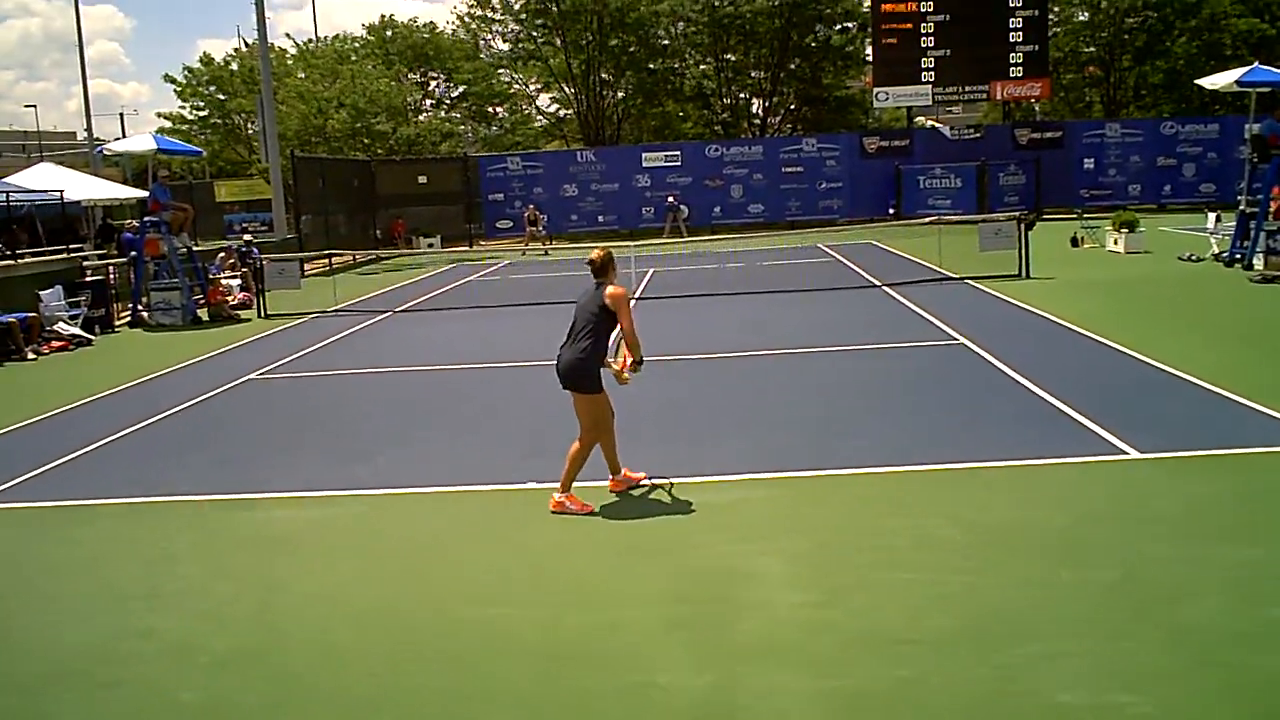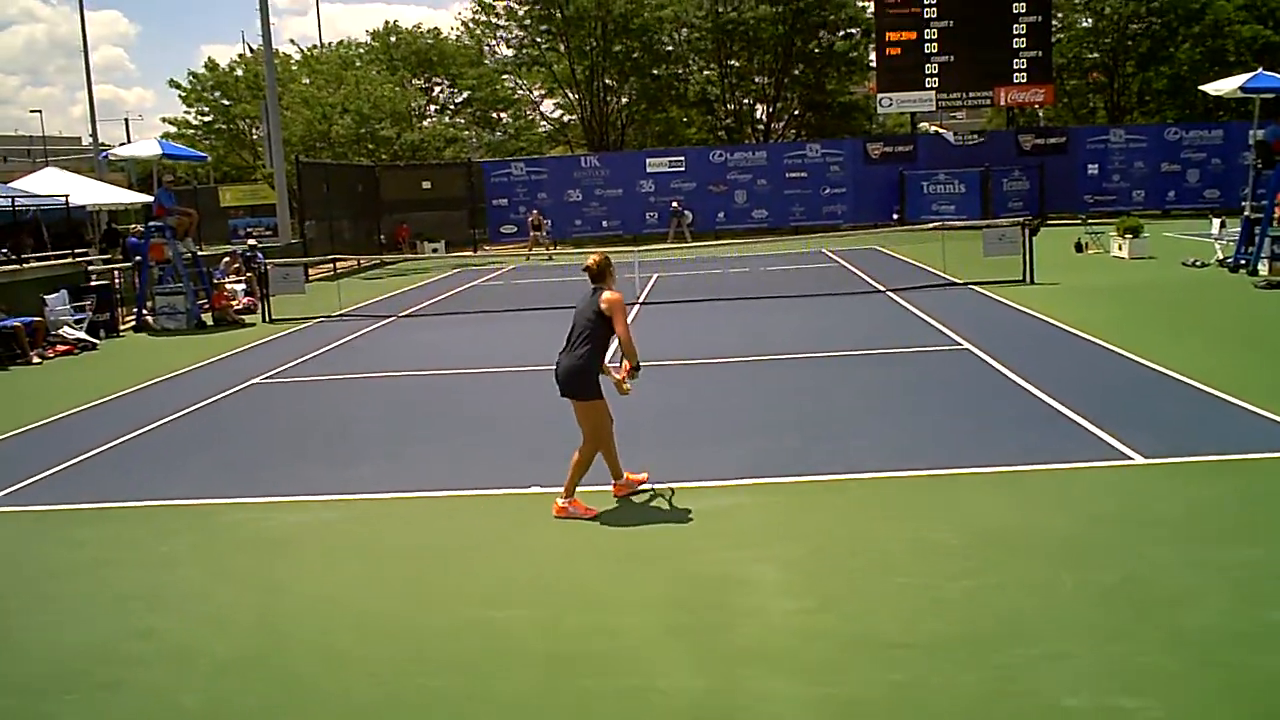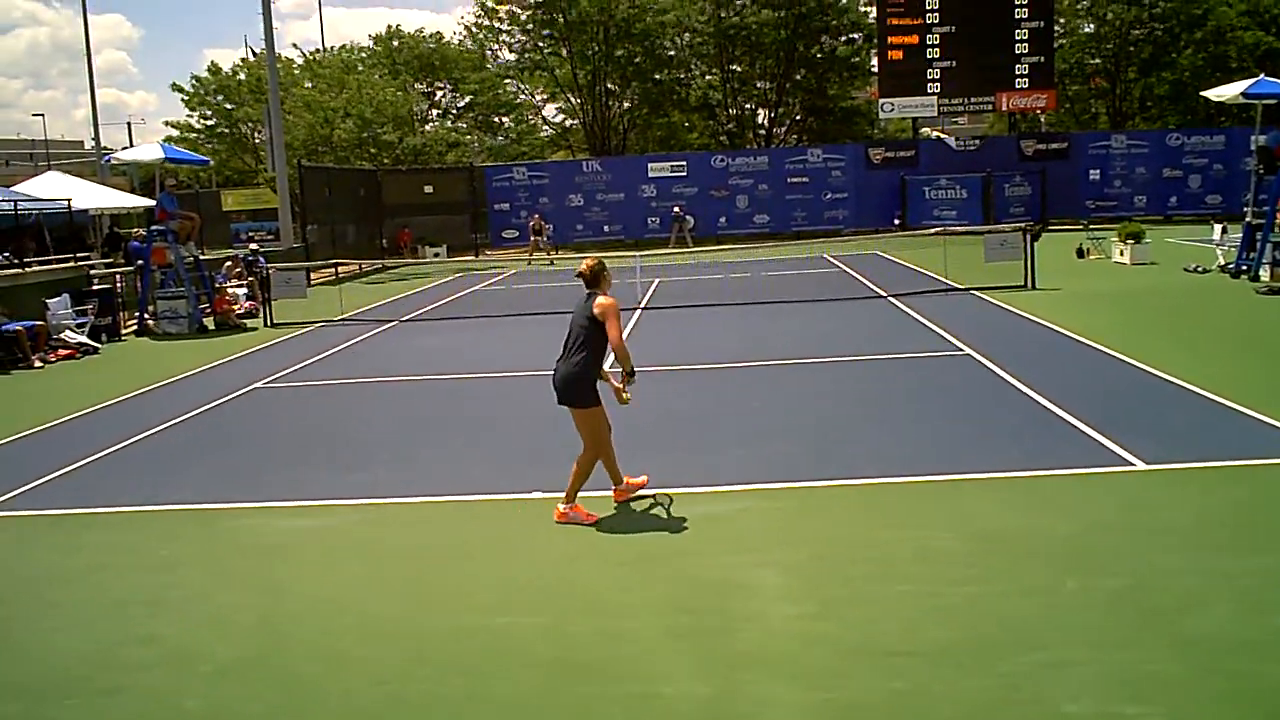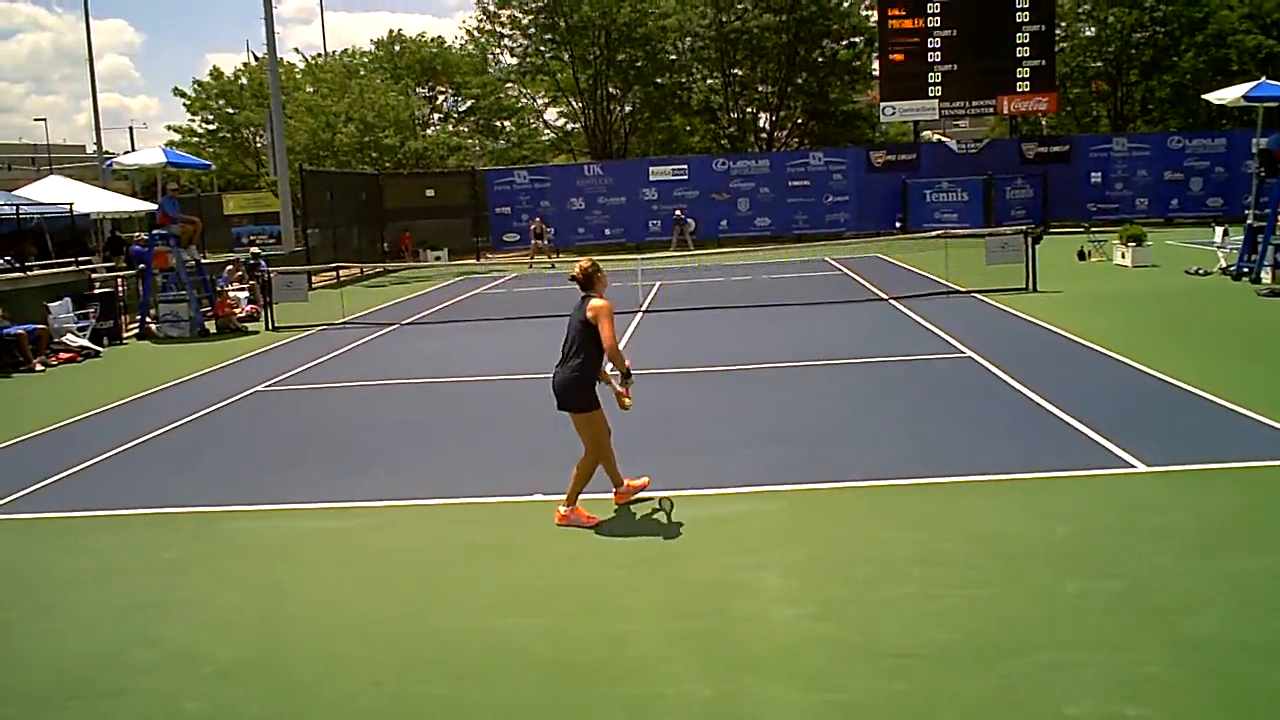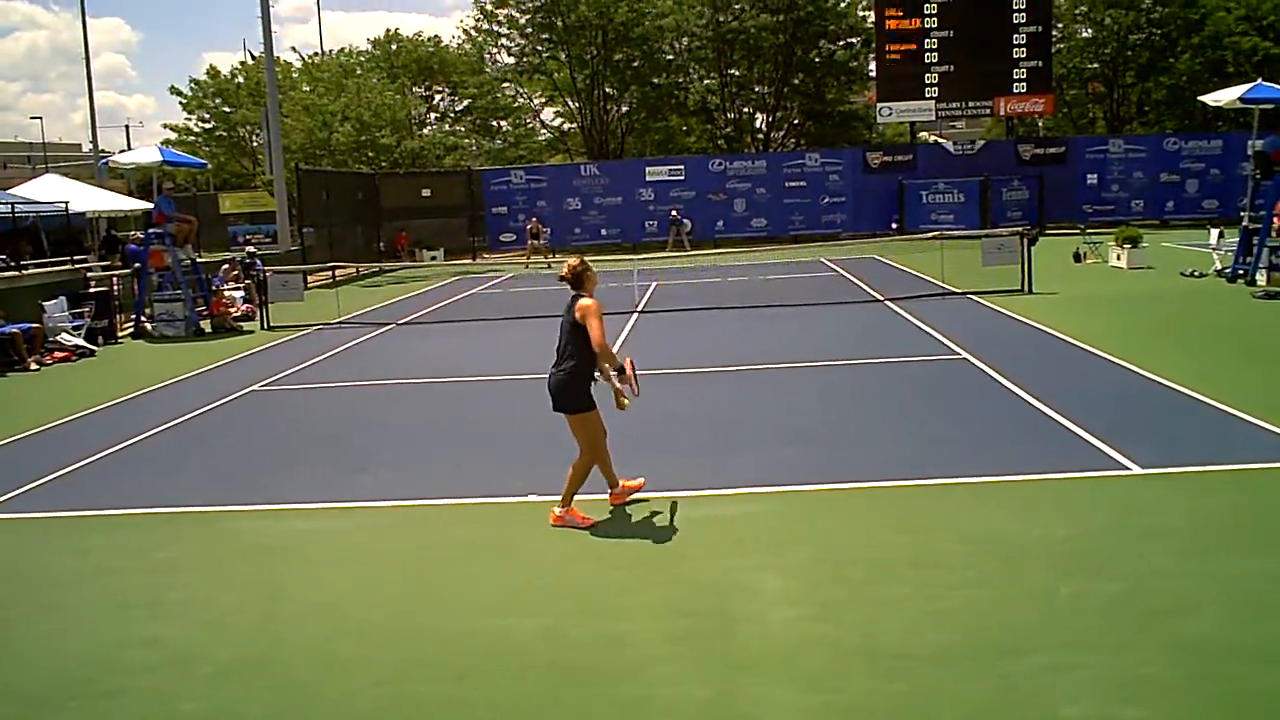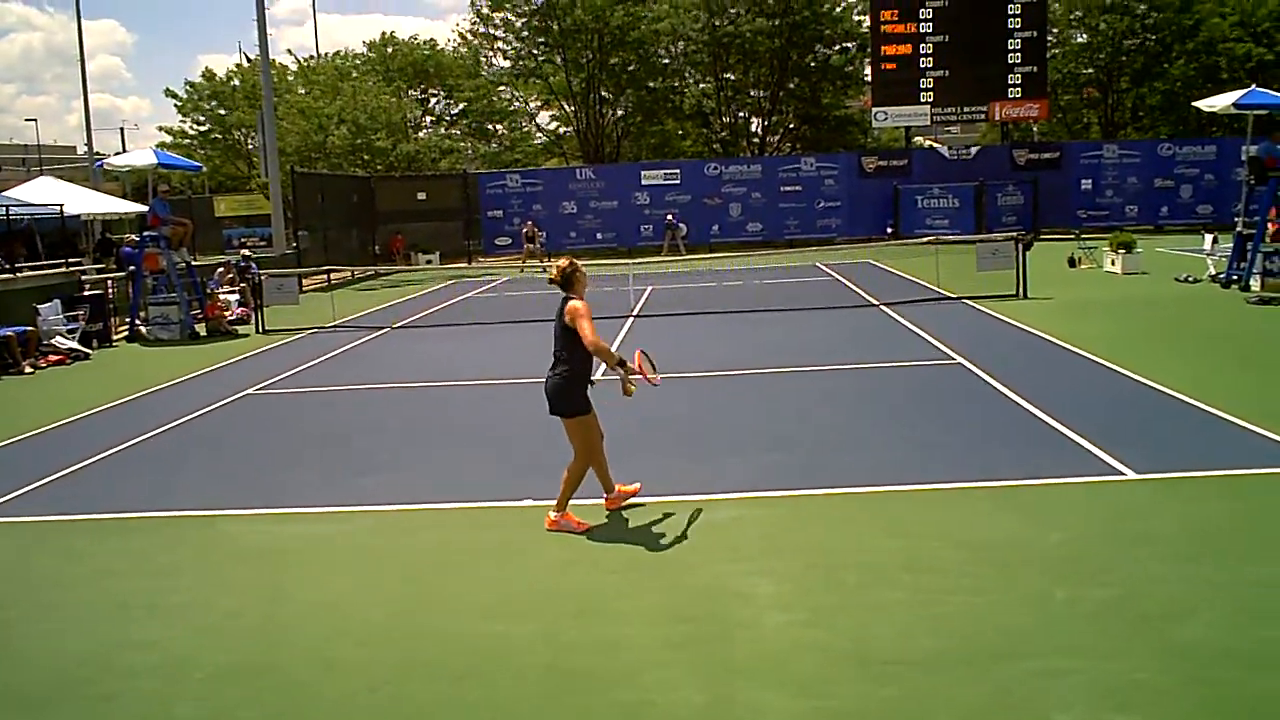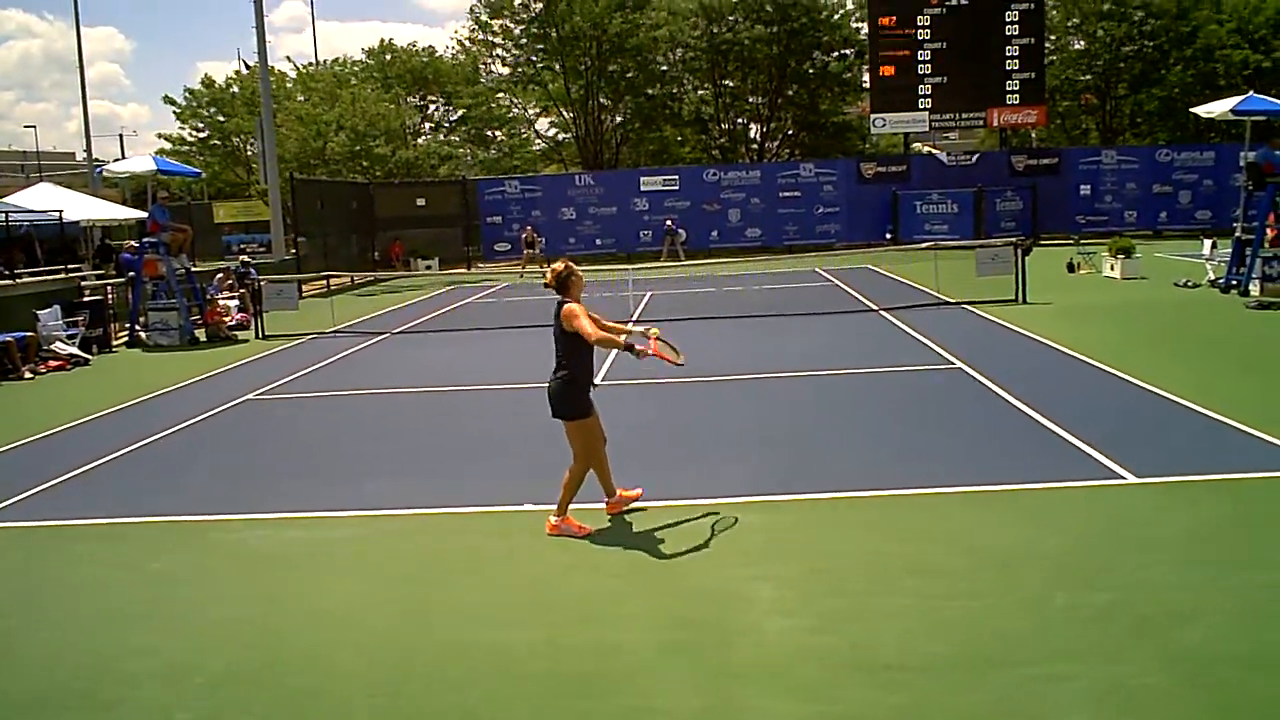
dt=0.1s
person 1, frame 1
left shoulder: (588, 295)
right shoulder: (617, 293)
right elbow: (629, 336)
left wrist: (611, 367)
right wrist: (637, 360)
left hip: (567, 361)
right hip: (581, 367)
left knee: (606, 418)
right knee: (590, 434)
left ankle: (618, 476)
right ankle: (561, 495)
person 1, frame 2
left shoulder: (589, 299)
right shoulder: (613, 298)
right elbow: (624, 341)
left wrist: (613, 375)
right wrist: (634, 366)
left hip: (568, 369)
right hip: (579, 374)
left knee: (605, 425)
right knee: (593, 440)
left ankle: (621, 480)
right ankle: (565, 501)
person 1, frame 3
left shoulder: (585, 304)
right shoulder: (607, 303)
right elbow: (617, 345)
left wrist: (612, 383)
right wrist: (630, 372)
left hip: (566, 375)
right hip: (577, 381)
left knee: (603, 433)
right knee: (594, 447)
left ankle: (620, 485)
right ankle: (566, 506)
person 1, frame 4
left shoulder: (584, 306)
right shoulder: (600, 305)
right elbow: (610, 348)
left wrist: (615, 386)
right wrist: (626, 373)
left hip: (569, 380)
right hip: (576, 384)
left knee: (603, 435)
right knee: (595, 450)
left ankle: (621, 487)
right ankle: (567, 509)
person 1, frame 5
left shoulder: (575, 305)
right shoulder: (589, 304)
right elbow: (599, 346)
left wrist: (613, 382)
right wrist: (620, 369)
left hip: (565, 381)
right hip: (571, 386)
left knee: (598, 436)
right knee: (590, 451)
left ankle: (616, 488)
right ankle: (562, 509)
person 1, frame 6
left shoulder: (571, 307)
right shoulder: (577, 307)
left elbow: (591, 345)
right elbow: (594, 345)
left wrist: (619, 369)
right wrist: (621, 363)
left hip: (568, 386)
right hip: (567, 389)
left knee: (595, 440)
right knee: (584, 454)
left ankle: (612, 493)
right ankle: (558, 514)
person 1, frame 7
left shoulder: (569, 308)
right shoulder: (571, 309)
left elbow: (604, 325)
right elbow: (597, 337)
left wrist: (633, 330)
right wrist: (630, 347)
left hip: (571, 389)
right hip: (569, 392)
left knee: (598, 443)
right knee: (583, 458)
left ankle: (613, 497)
right ankle: (558, 518)
